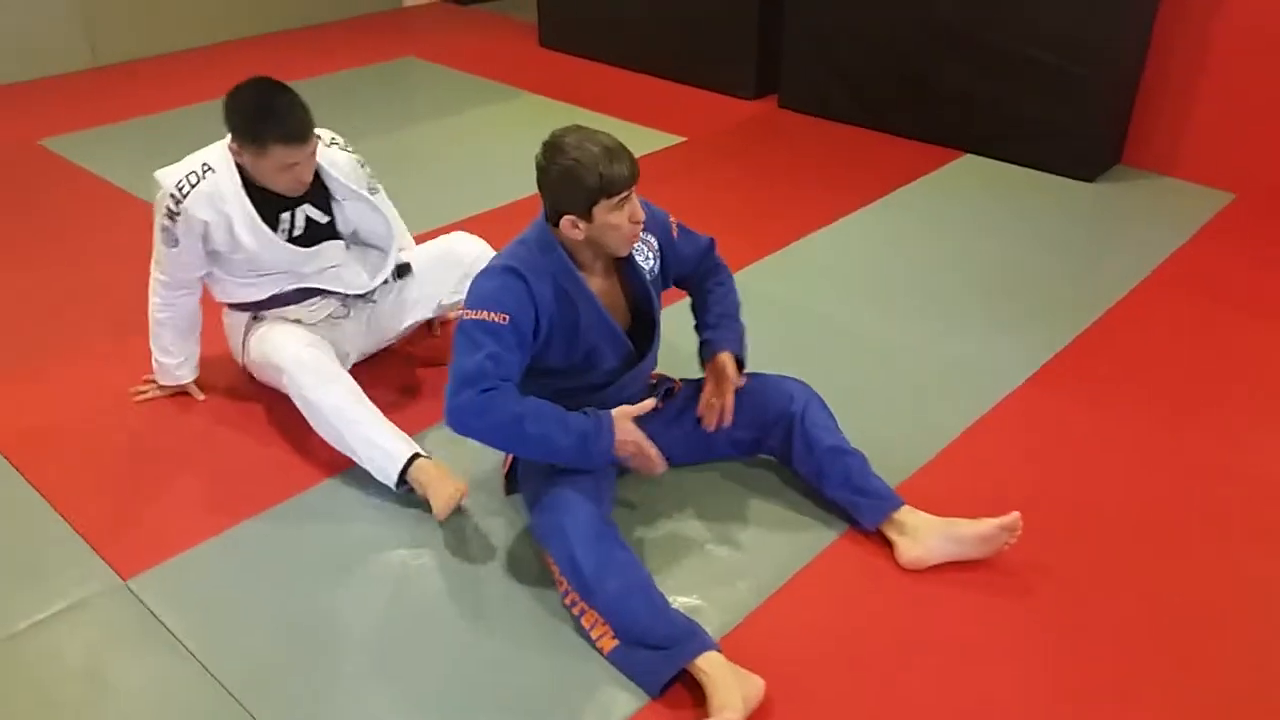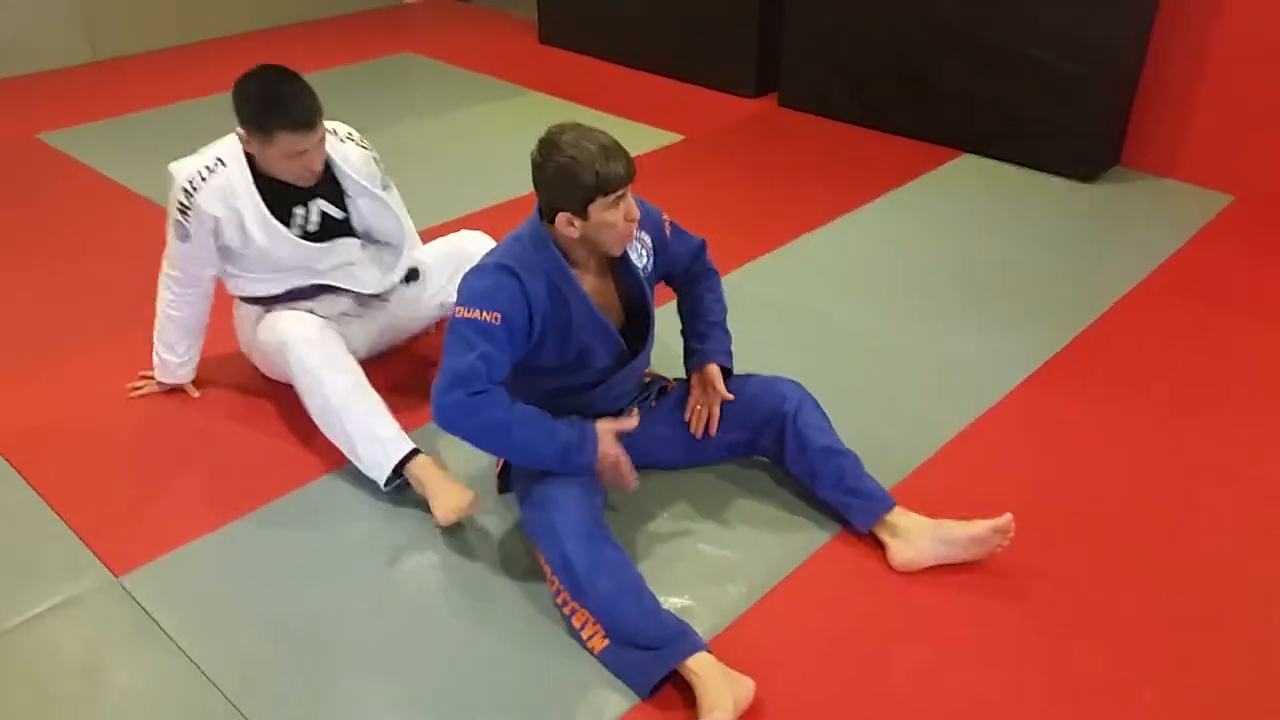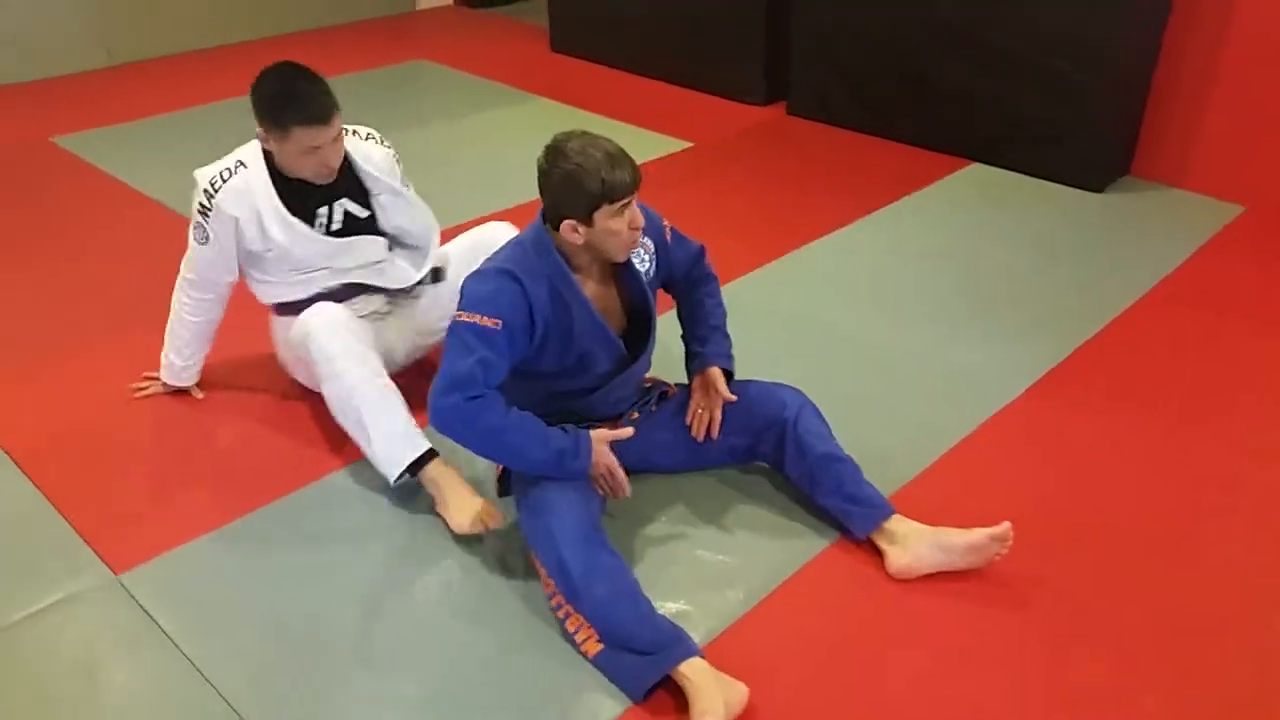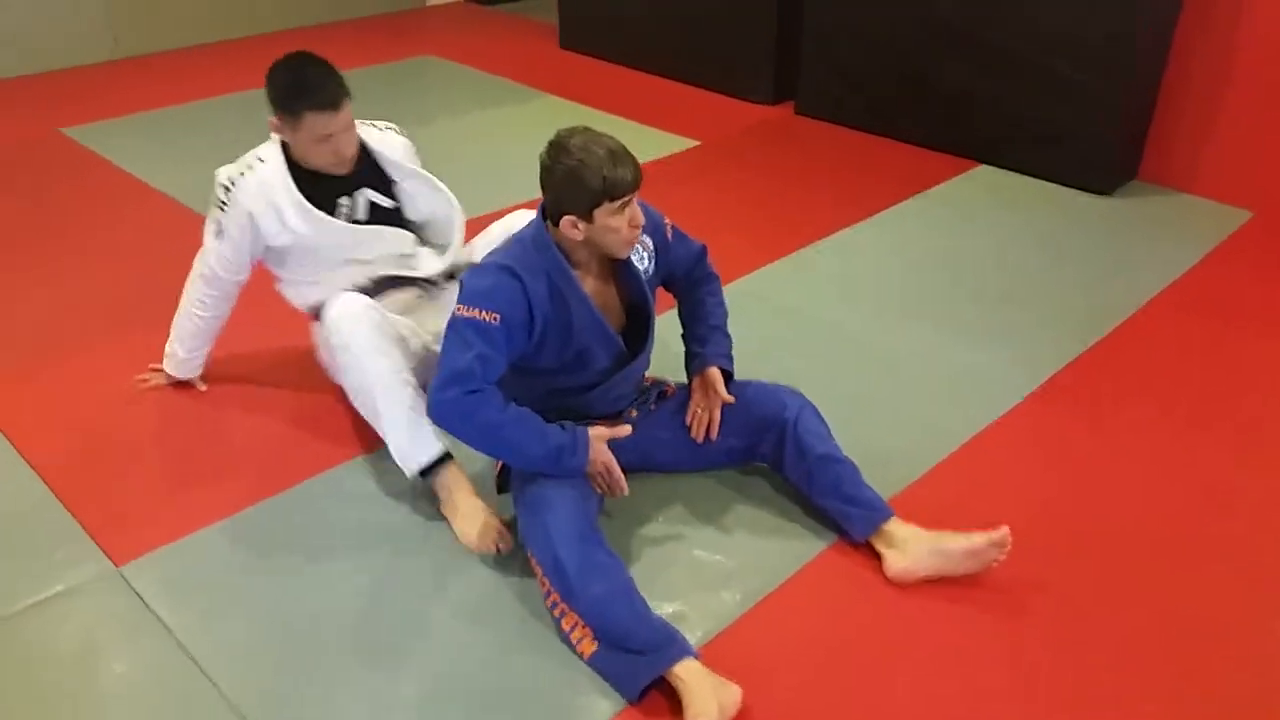
dt=0.1s
person 1, frame 1
left shoulder: (643, 229)
right shoulder: (513, 285)
left elbow: (705, 268)
right elbow: (472, 403)
left wrist: (722, 347)
right wrist: (597, 436)
left hip: (641, 407)
right hip: (564, 443)
left knee: (785, 401)
right knee: (573, 531)
left ankle: (906, 527)
person 1, frame 2
left shoulder: (635, 226)
right shoulder: (505, 283)
left elbow: (696, 270)
right elbow: (460, 403)
left wrist: (709, 357)
right wrist: (581, 444)
left hip: (633, 406)
right hip: (555, 443)
left knee: (778, 402)
right knee: (565, 528)
left ankle: (898, 528)
person 1, frame 3
left shoulder: (638, 233)
right shoulder: (506, 288)
left elbow: (695, 277)
right elbow: (456, 404)
left wrist: (710, 361)
right wrist: (573, 451)
left hip: (635, 412)
right hip: (558, 446)
left knee: (779, 409)
right knee: (563, 536)
left ankle: (896, 535)
person 1, frame 4
left shoulder: (639, 230)
right shoulder: (506, 284)
left elbow: (697, 275)
right elbow: (454, 399)
left wrist: (710, 362)
right wrist: (570, 449)
left hip: (634, 410)
right hip: (556, 443)
left knee: (778, 410)
right knee: (558, 533)
left ankle: (894, 538)
person 2, frame 1
left shoulder: (335, 157)
right shoulder: (193, 194)
left elbow: (386, 235)
right elbow: (174, 285)
left wrist: (428, 301)
right wrist: (176, 368)
left hip: (363, 296)
right hip: (278, 331)
left knee: (463, 251)
right knee: (296, 355)
right ankle: (419, 471)
person 2, frame 2
left shoulder: (346, 150)
right shoulder: (206, 189)
left elbow: (396, 233)
right elbow: (184, 282)
left wrist: (428, 294)
right wrist: (174, 367)
left hip: (374, 294)
right hip: (288, 319)
left knee: (470, 250)
right knee: (301, 339)
right ankle: (418, 470)
person 2, frame 3
left shoulder: (369, 152)
right shoulder: (231, 193)
left elbow: (418, 231)
right elbow: (203, 285)
left wrist: (439, 282)
right wrist: (180, 369)
left hip: (406, 301)
right hip: (322, 333)
left knee: (496, 240)
right knee: (328, 327)
right ankle: (435, 476)
person 2, frame 4
left shoulder: (386, 144)
right shoulder: (251, 190)
left elbow: (441, 220)
right elbow: (216, 280)
left wrist: (460, 277)
right wrist: (183, 362)
left hip: (438, 298)
right hip: (360, 322)
left knee: (523, 229)
right knee: (352, 317)
right ankle: (448, 482)
